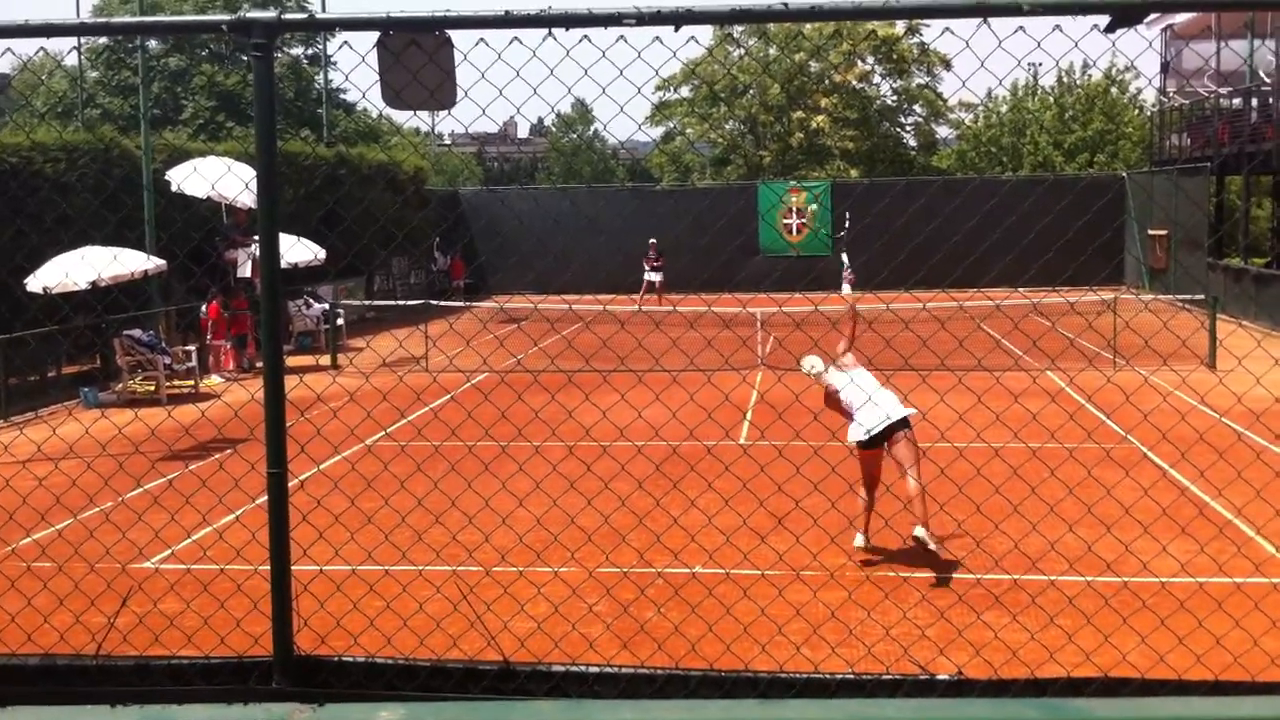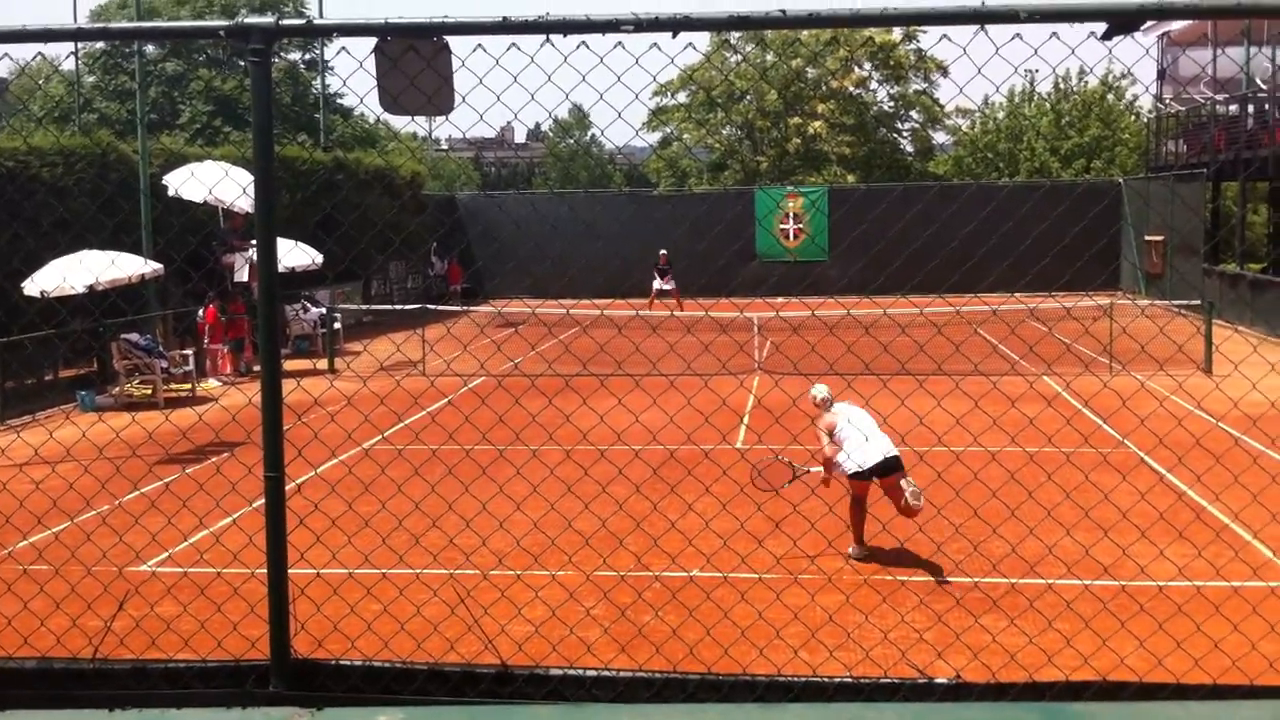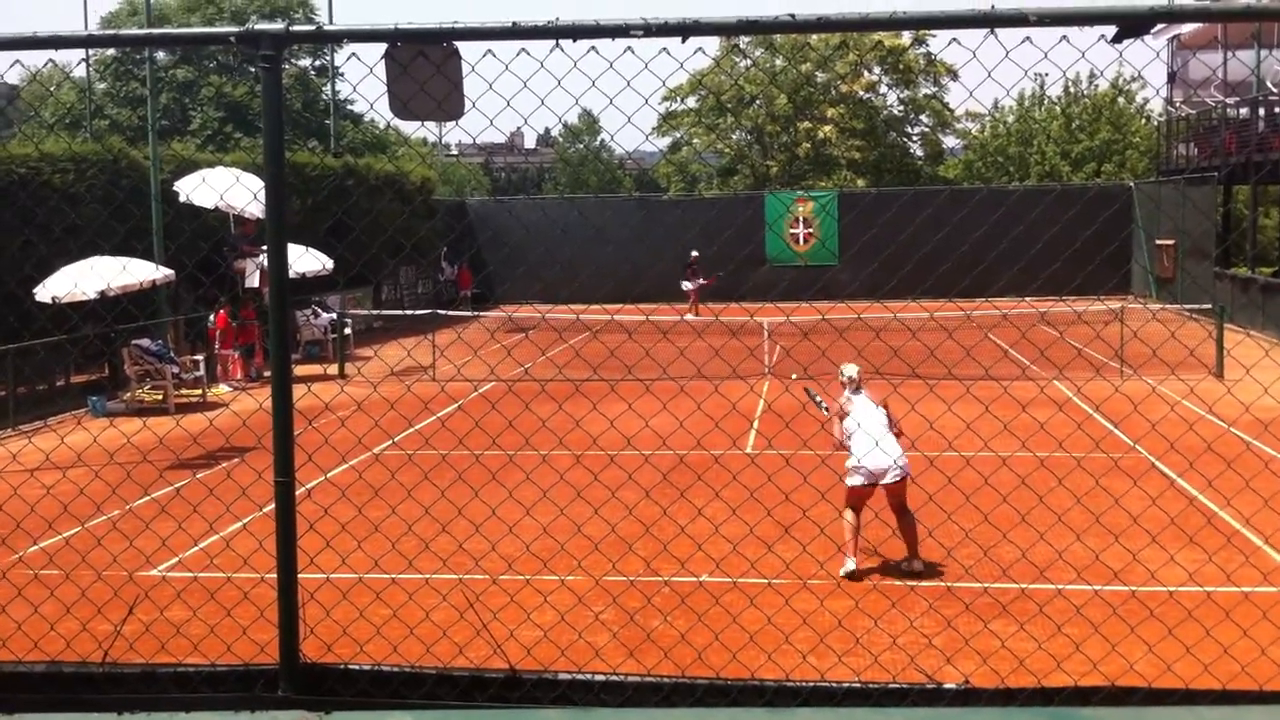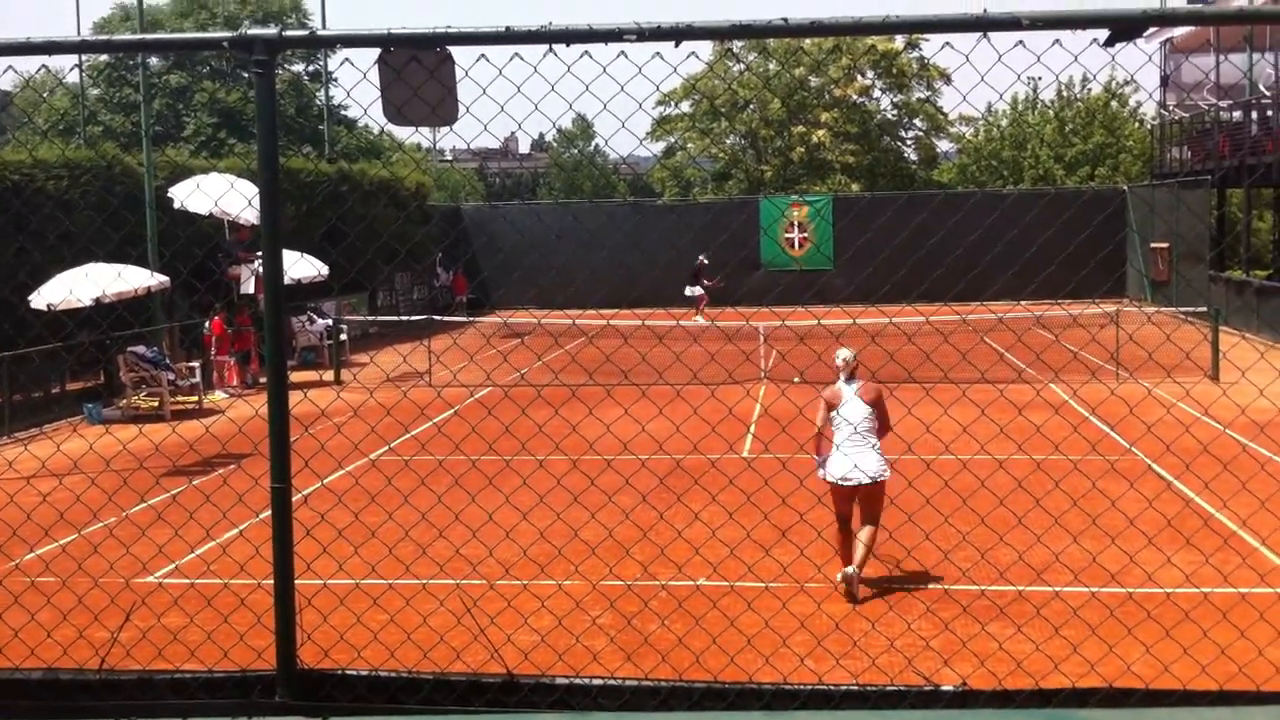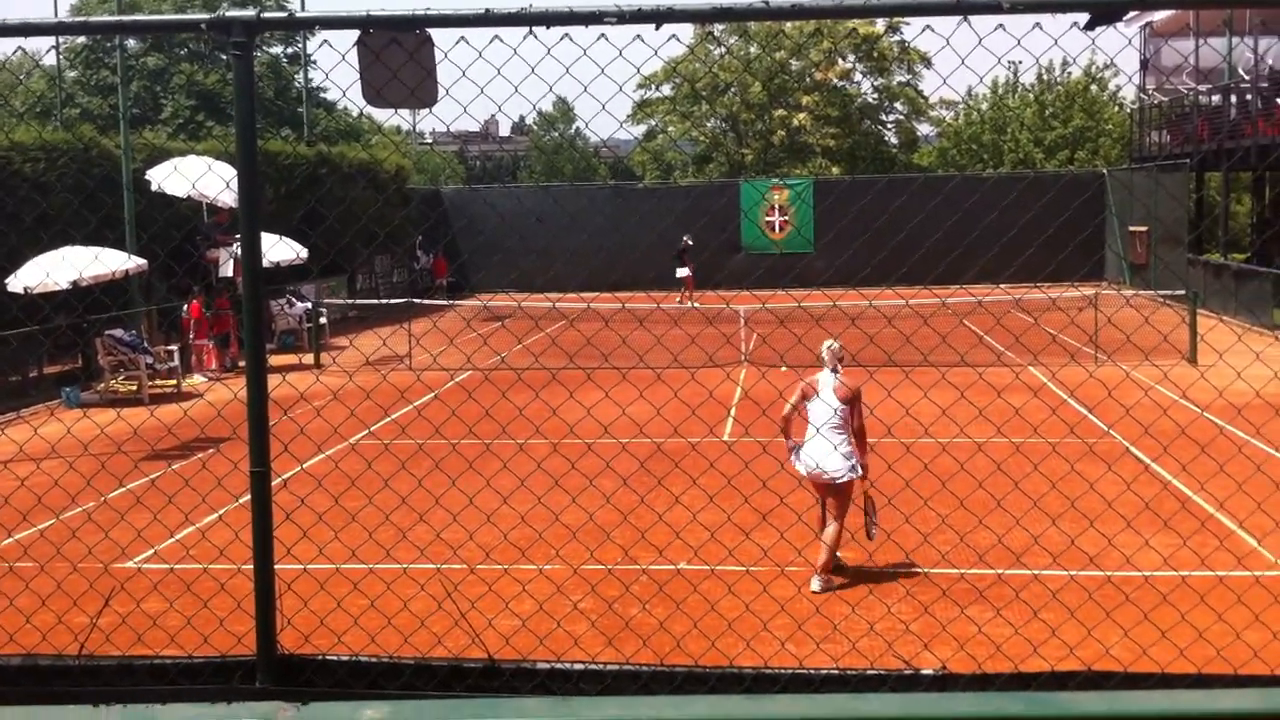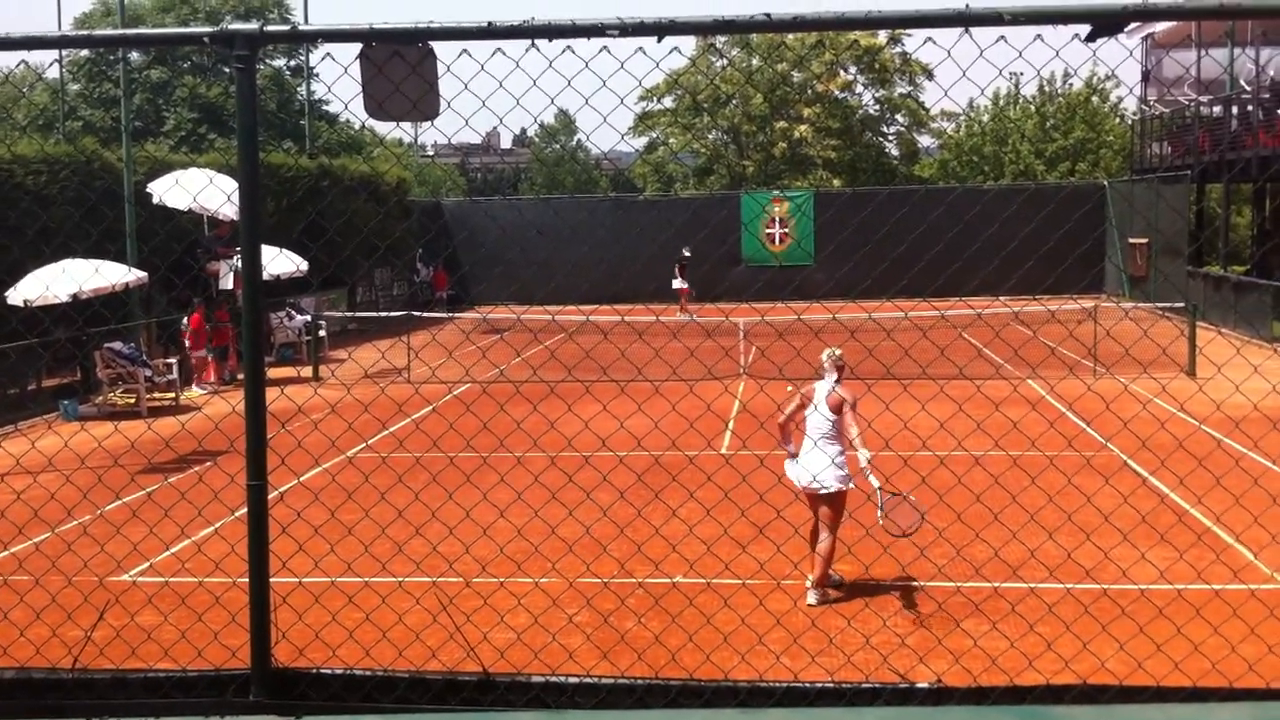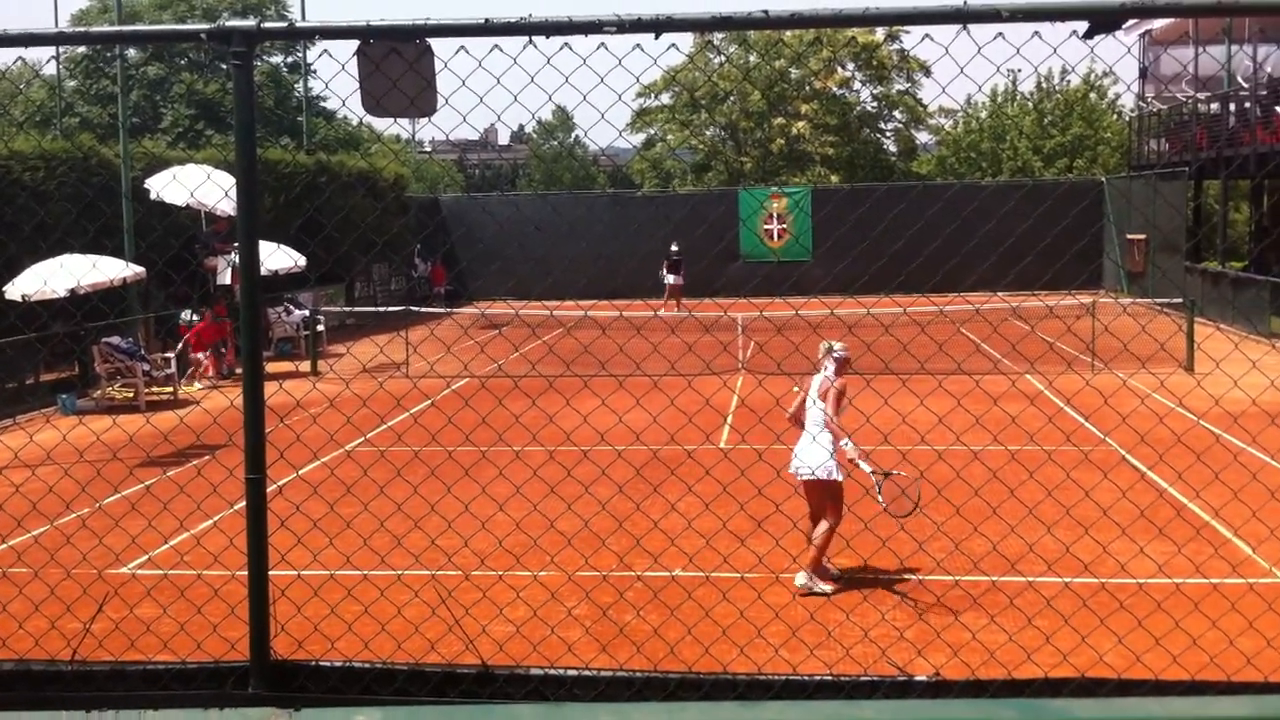
dt=0.3s
person 1, frame 1
left shoulder: (828, 395)
right shoulder: (841, 363)
right elbow: (848, 337)
right wrist: (851, 309)
left hip: (866, 430)
right hip: (891, 415)
left knee: (869, 484)
right knee: (911, 472)
left ankle: (863, 536)
right ankle: (922, 529)
person 1, frame 2
left shoulder: (823, 423)
right shoulder: (850, 405)
left elbow: (828, 455)
left wrist: (827, 474)
left hip: (857, 460)
right hip: (886, 452)
left knee: (858, 498)
right knee: (907, 509)
left ankle: (858, 547)
right ankle: (906, 491)
person 1, frame 3
left shoulder: (839, 407)
right shoulder: (876, 399)
left elbow: (839, 441)
right elbow: (896, 432)
left wrist: (851, 445)
left hip: (864, 466)
right hip: (893, 460)
left knee: (851, 509)
right knee: (901, 508)
left ankle: (850, 560)
right ankle: (914, 560)
person 1, frame 4
left shoulder: (829, 394)
right shoulder: (874, 391)
left elbow: (819, 430)
right elbow: (885, 428)
left wrist: (820, 458)
left hip: (839, 465)
right hip: (870, 464)
left knee: (843, 522)
right knee: (869, 523)
left ankle: (848, 570)
right ankle: (853, 570)
person 1, frame 5
left shoulder: (808, 383)
right shoulder: (851, 388)
left elbow: (786, 415)
right elbow: (858, 429)
left wrist: (789, 442)
right wrist: (863, 460)
left hip: (812, 456)
right hip: (840, 459)
left knee: (828, 507)
right knee: (835, 520)
left ankle: (828, 558)
right ankle: (820, 577)
person 1, frame 6
left shoulder: (809, 391)
right shoulder: (844, 394)
left elbow: (783, 420)
right elbow: (850, 427)
left wrist: (789, 448)
right wrist: (863, 455)
left hip: (805, 465)
right hip: (829, 468)
left knee: (819, 523)
right knee: (828, 530)
left ankle: (818, 574)
right ankle: (816, 589)
person 1, frame 7
left shoulder: (813, 382)
right shoulder: (836, 383)
left elbow: (793, 415)
right elbow: (830, 418)
right wrist: (848, 445)
left hip: (805, 453)
right hip: (822, 457)
left knee: (818, 515)
right knee: (831, 518)
left ankle: (817, 566)
right ankle: (807, 575)
